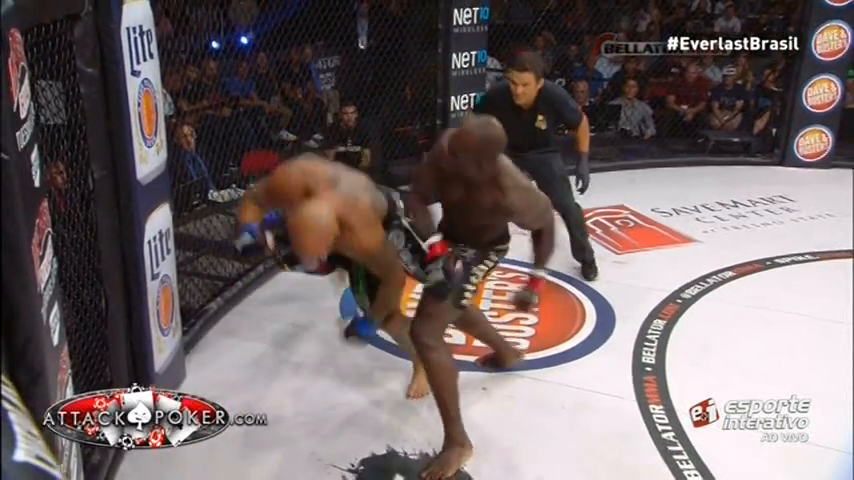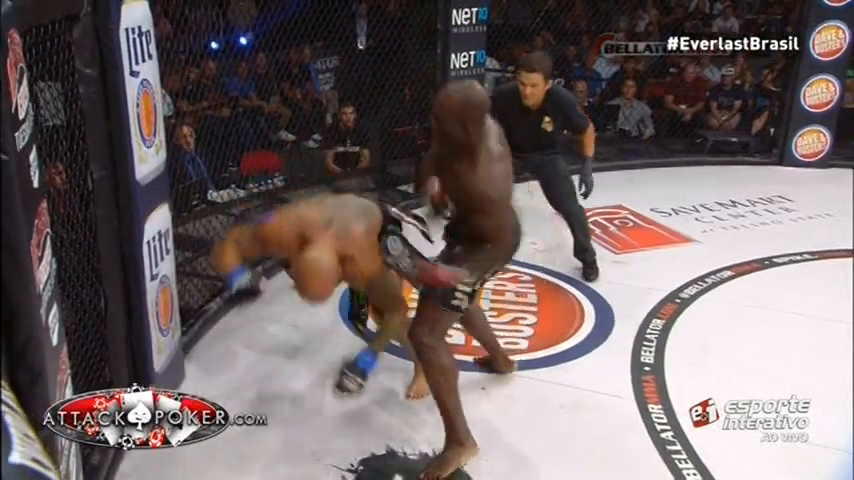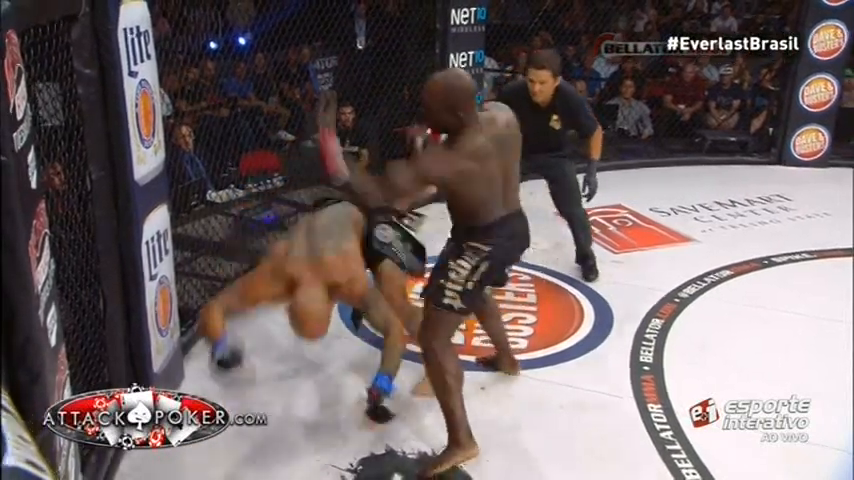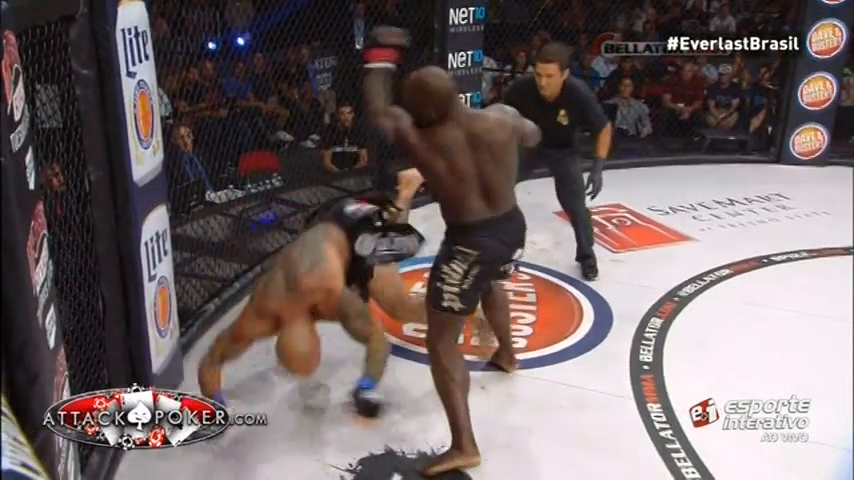
dt=0.2s
person 1, frame 1
left shoulder: (511, 194)
right shoulder: (450, 145)
left elbow: (545, 225)
right elbow: (418, 196)
left wrist: (535, 281)
right wrist: (437, 247)
left hip: (479, 247)
right hip: (452, 232)
left knee: (425, 332)
right knee: (451, 306)
left ankle: (457, 442)
right ankle: (504, 351)
person 1, frame 2
left shoulder: (485, 178)
right shoulder: (472, 123)
left elbow: (504, 242)
right elbow: (435, 159)
left wrist: (459, 273)
right wrist: (433, 185)
left hip: (478, 245)
right hip: (467, 227)
left knee: (426, 334)
right knee: (454, 300)
left ankle: (459, 441)
right ankle: (499, 357)
person 1, frame 3
left shoulder: (448, 161)
right shoulder: (503, 115)
left elbow: (384, 188)
left wrist: (336, 162)
left hip: (482, 243)
right hip: (516, 229)
left knee: (435, 336)
right knee: (477, 293)
left ankle: (460, 442)
right ankle: (505, 357)
person 1, frame 4
left shoulder: (421, 142)
right shoulder: (503, 118)
left elbow: (378, 110)
right elbow: (532, 136)
left wrist: (380, 58)
left hip: (470, 244)
right hip: (512, 227)
left knee: (441, 341)
right knee: (488, 283)
left ankle: (464, 446)
right ankle: (506, 353)
person 2, frame 1
left shoulder: (365, 230)
right shoulder: (287, 181)
left elbow: (392, 276)
right elbow: (252, 202)
left wrist: (372, 321)
right wrist: (250, 232)
left hip: (383, 222)
left knee: (380, 310)
left ankle: (423, 364)
person 2, frame 2
left shoulder: (362, 264)
right shoulder: (282, 230)
left elbow: (396, 308)
right elbow: (224, 251)
left wrist: (369, 357)
right wrist: (235, 279)
left hip: (379, 226)
left knee: (386, 314)
left ankle: (424, 367)
person 2, frame 3
left shoulder: (349, 283)
right shoulder: (270, 283)
left elbow: (394, 330)
right elbow: (211, 313)
left wrist: (383, 382)
right wrist: (221, 347)
left hip: (365, 222)
right hip: (328, 217)
left knee: (396, 304)
person 2, frame 4
left shoulder: (329, 297)
right shoulder: (256, 322)
left elbow: (376, 338)
right elbow: (209, 367)
left wrist: (367, 387)
left hip: (346, 231)
left knee: (398, 306)
person 3, frame 1
left shoulder: (554, 97)
right shoulder: (496, 96)
left elbow: (581, 123)
left wrist: (583, 163)
left hip: (542, 153)
left knee: (567, 205)
left ankle: (585, 256)
person 3, frame 2
left shoulder: (562, 99)
right shoulder: (503, 96)
left elbow: (587, 129)
left wrist: (587, 167)
left hip: (547, 155)
right hip: (508, 153)
left knee: (571, 208)
left ankle: (587, 257)
person 3, frame 3
left shoulder: (571, 99)
right shoulder: (512, 93)
left elbow: (595, 132)
left wrist: (592, 170)
left hip: (554, 156)
left knee: (573, 210)
left ankle: (586, 258)
person 3, frame 4
left shoulder: (579, 95)
right shoulder: (522, 88)
left elbow: (604, 130)
left wrist: (597, 169)
left hip: (562, 151)
left knee: (576, 208)
left ankle: (587, 257)
